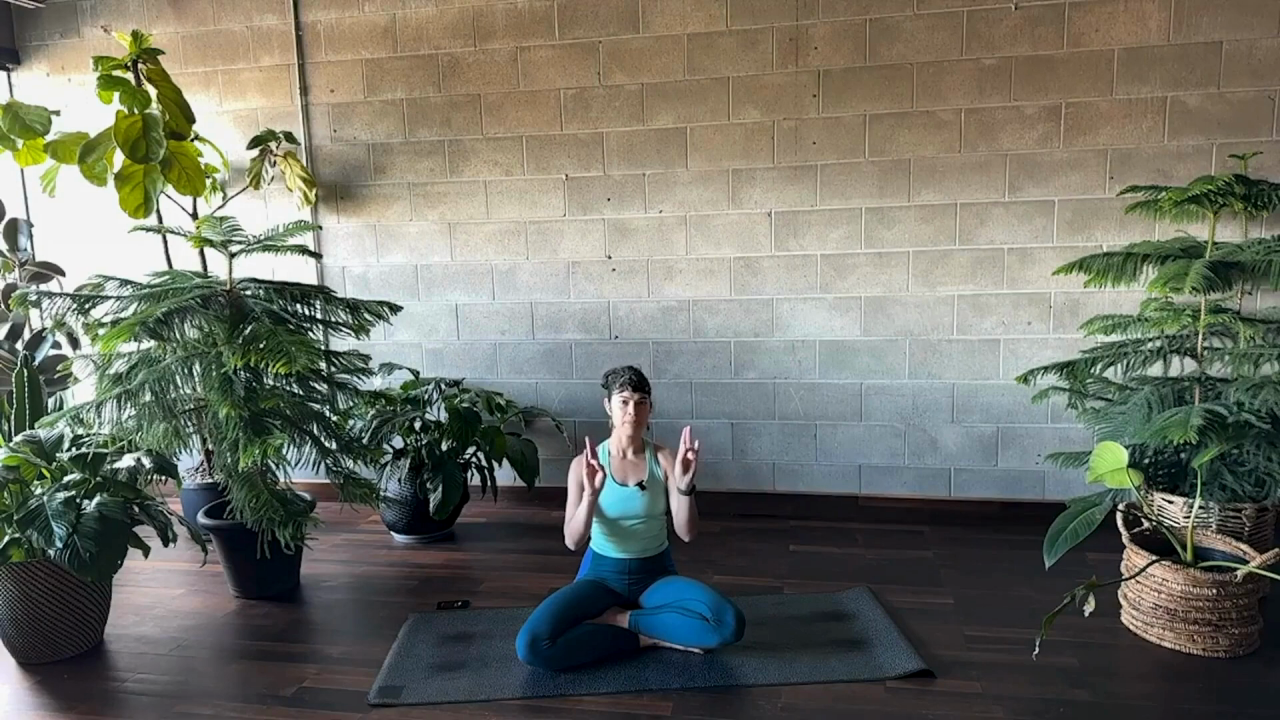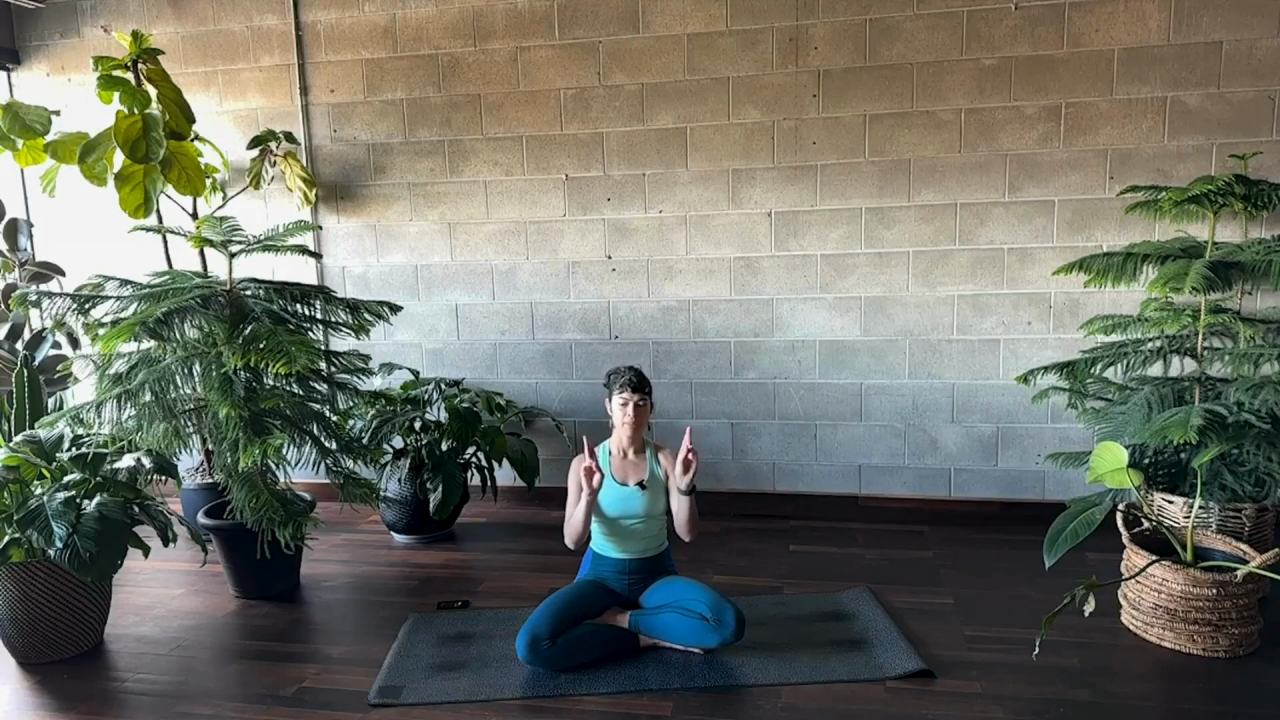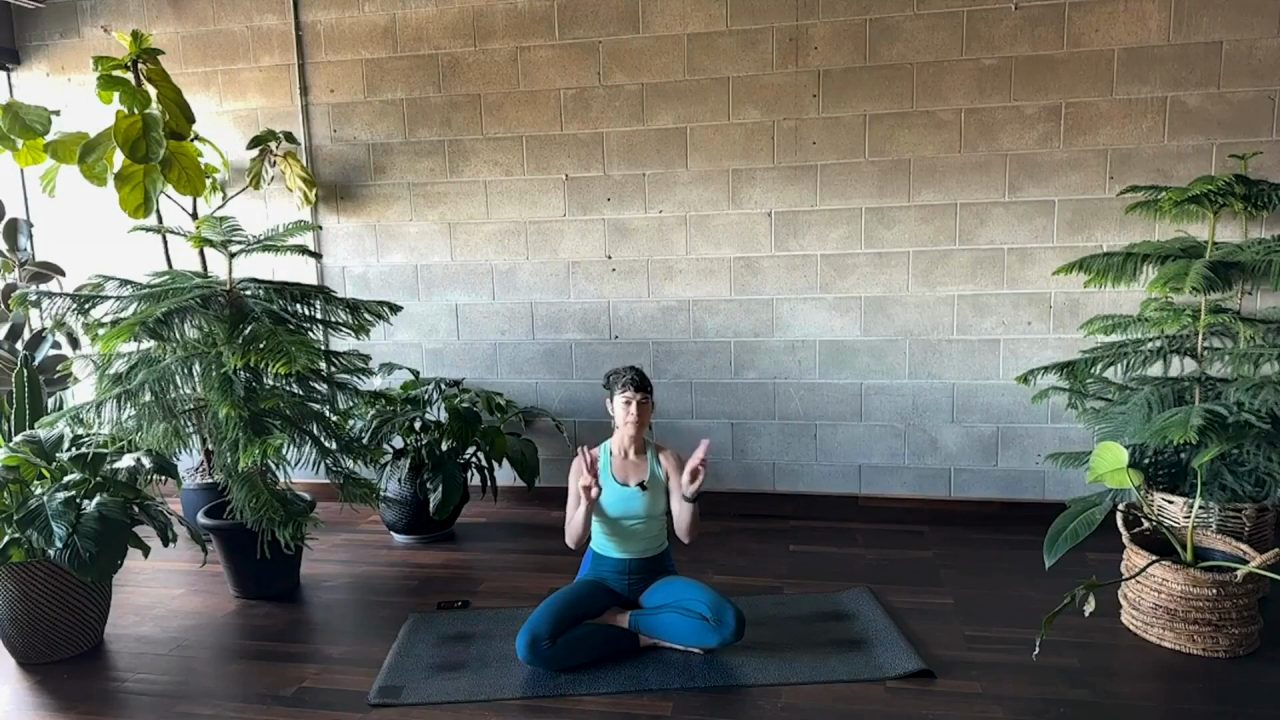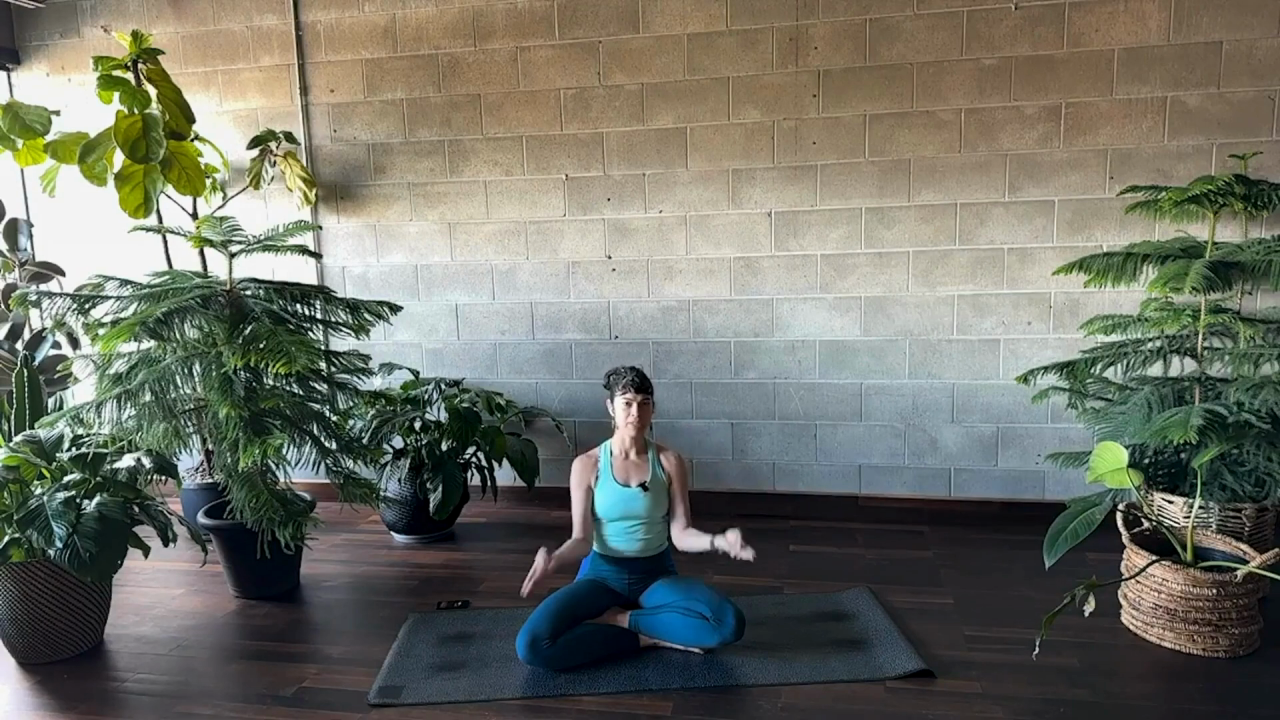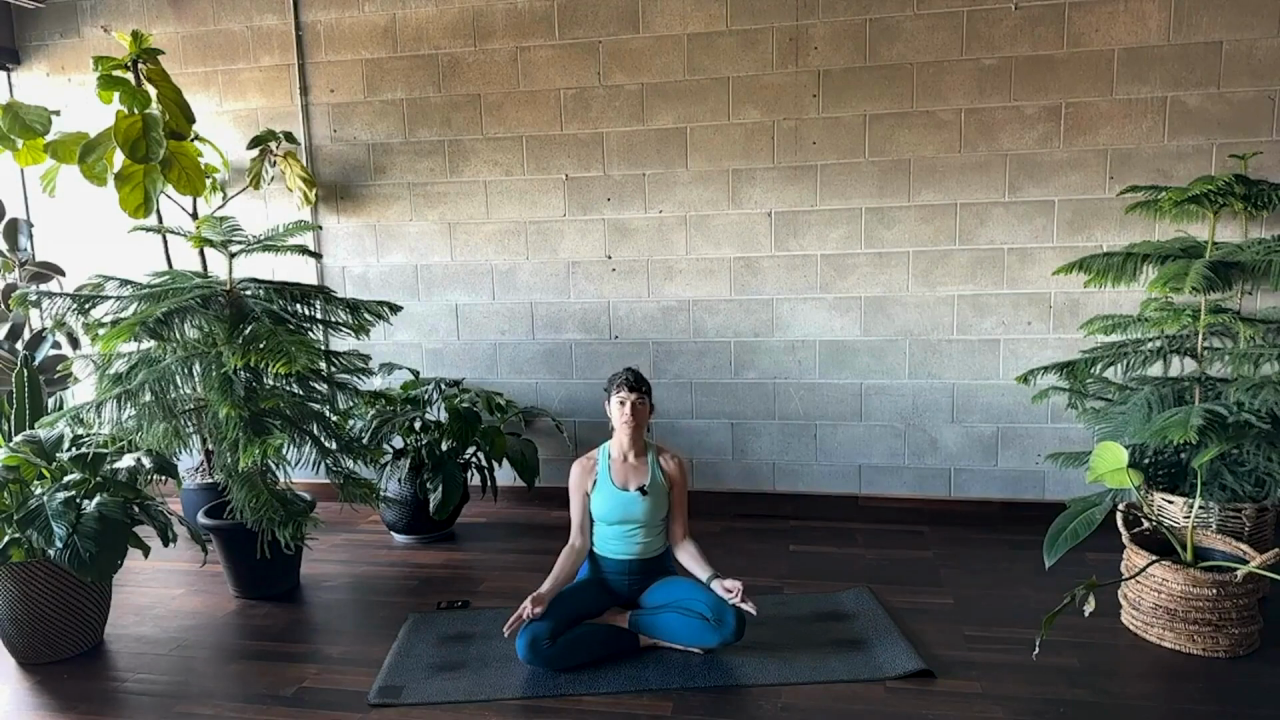
dt=0.2s
person 1, frame 1
left shoulder: (666, 459)
right shoulder: (585, 463)
left elbow: (687, 533)
right elbow: (573, 541)
left wrist: (685, 485)
right wrist: (591, 494)
left hip: (655, 574)
right hip: (602, 574)
left knee: (728, 623)
right knee: (532, 646)
left ankle: (617, 619)
right ankle: (648, 636)
person 1, frame 2
left shoulder: (667, 459)
right shoulder: (585, 463)
left elbow: (687, 533)
right elbow: (572, 540)
left wrist: (685, 485)
right wrist: (589, 495)
left hip: (655, 574)
right hip: (602, 574)
left knee: (729, 623)
right knee: (531, 646)
left ankle: (618, 620)
right ankle: (647, 637)
person 1, frame 3
left shoulder: (668, 460)
right shoulder: (587, 462)
left elbow: (686, 534)
right elbow: (574, 542)
left wrist: (690, 493)
right wrist: (584, 502)
left hip: (655, 575)
right hip: (602, 574)
left knee: (729, 624)
right knee: (532, 646)
left ankle: (618, 621)
right ankle: (649, 637)
person 1, frame 4
left shoulder: (668, 461)
right shoulder: (587, 465)
left elbow: (680, 534)
right elbow: (582, 539)
left wrist: (717, 541)
right wrist: (555, 560)
left hip: (656, 575)
right hip: (602, 576)
left knee: (727, 623)
right knee: (532, 647)
left ankle: (618, 621)
right ankle: (646, 637)
person 1, frame 5
left shoulder: (670, 465)
right shoulder: (585, 468)
left elbow: (679, 539)
right elbow: (578, 543)
left wrist: (713, 580)
right wrist: (545, 593)
left hip: (655, 576)
right hip: (601, 577)
left knee: (729, 623)
right knee: (532, 646)
left ankle: (617, 621)
right ankle: (647, 636)
